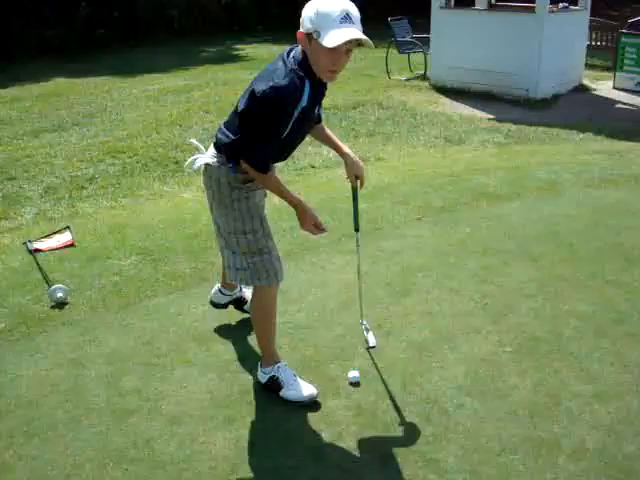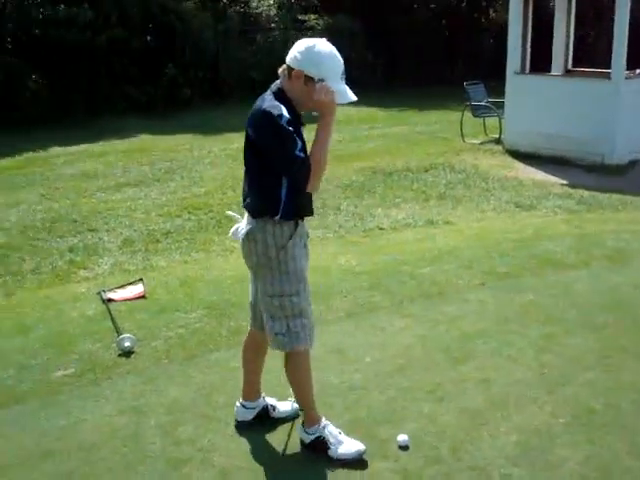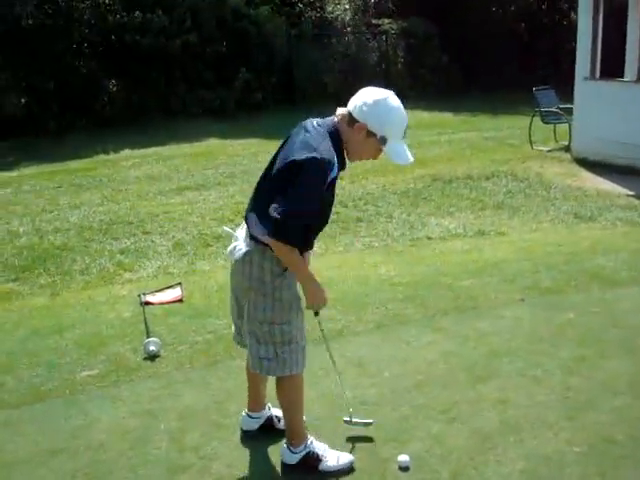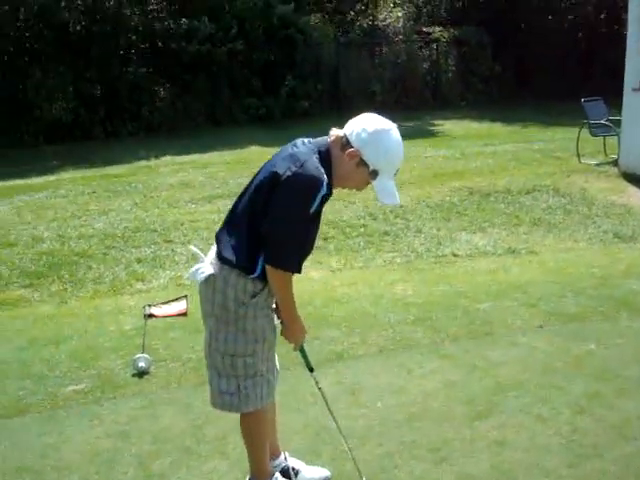
dt=0.7s
person 1, frame 1
left shoulder: (306, 70)
right shoulder: (287, 88)
left elbow: (307, 121)
right elbow: (251, 164)
left wrist: (344, 152)
right wrist: (299, 207)
left hip: (242, 166)
right hip: (233, 176)
left knee: (242, 245)
right knee: (266, 273)
left ankle: (227, 289)
right ankle: (270, 368)
person 1, frame 2
left shoulder: (278, 111)
right shoulder: (271, 115)
right elbow: (309, 180)
right wrist: (326, 120)
left hip: (274, 229)
right hip: (274, 235)
left knee: (264, 325)
right knee: (296, 335)
left ankle: (250, 403)
right ankle: (314, 427)
person 1, frame 3
left shoulder: (314, 128)
right shoulder: (322, 163)
right elbow: (283, 238)
right wrist: (312, 287)
left hip: (252, 247)
right hip: (268, 261)
left knee: (263, 344)
right knee: (288, 357)
left ankle: (255, 413)
right ankle: (297, 448)
person 1, frame 4
left shoulder: (308, 153)
right shoulder: (308, 179)
right elbow: (279, 261)
left wrist: (283, 308)
right wrist: (291, 318)
left hip: (244, 275)
right hip: (238, 284)
left knee: (264, 379)
right knee: (253, 388)
